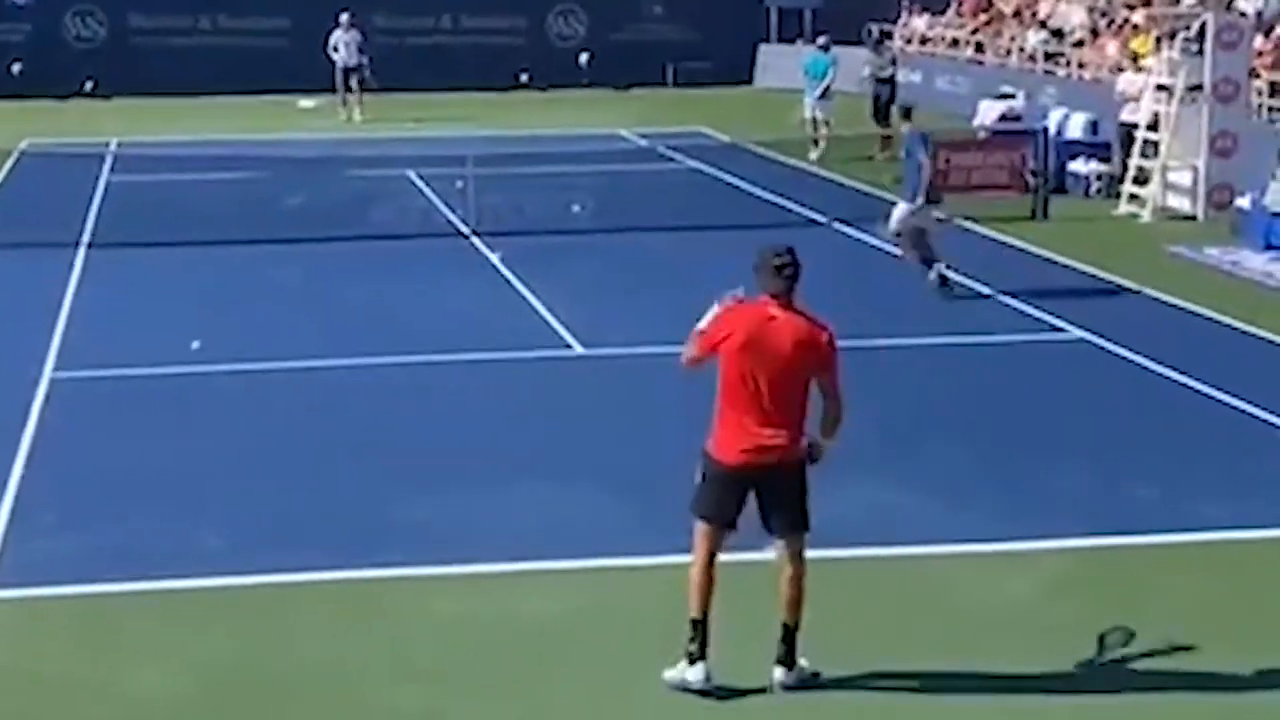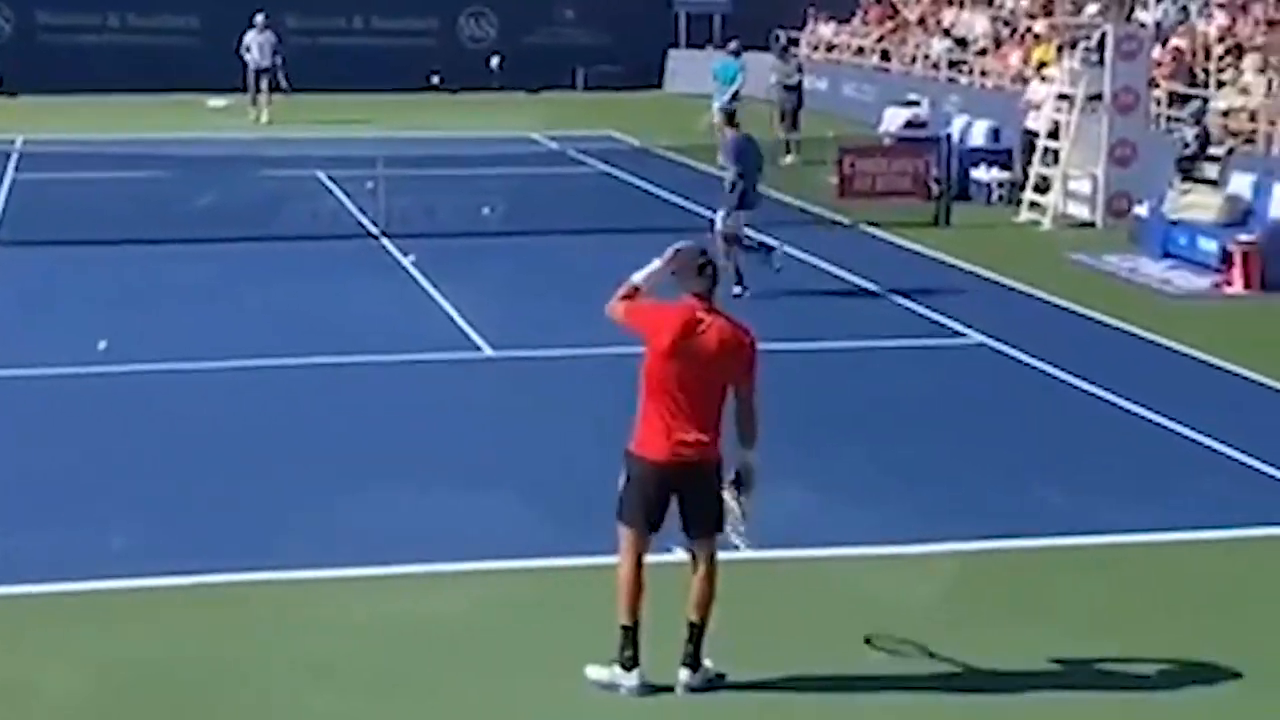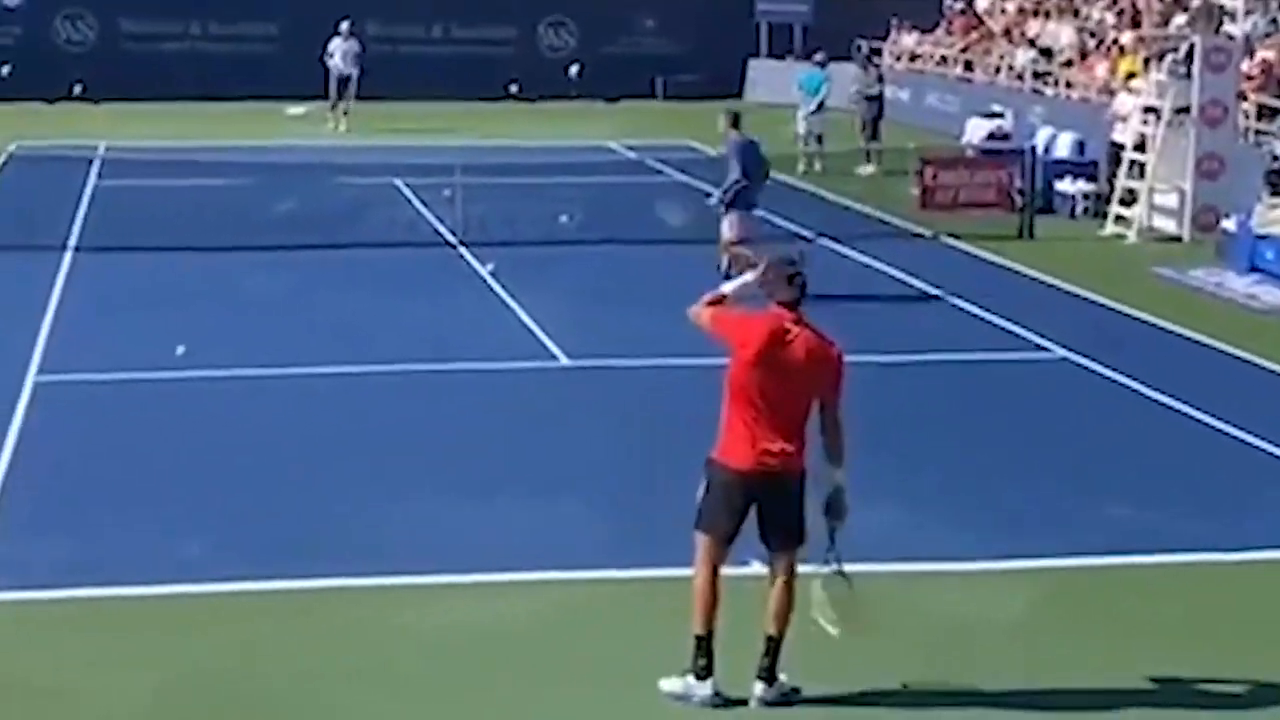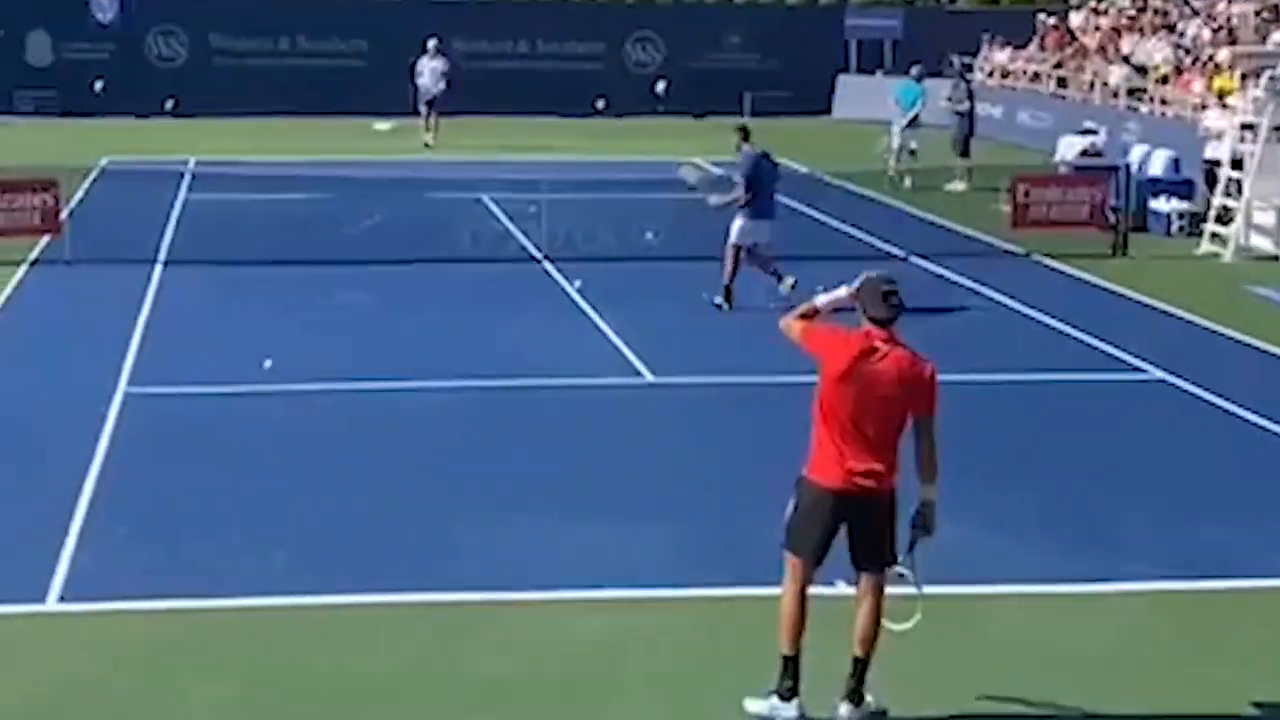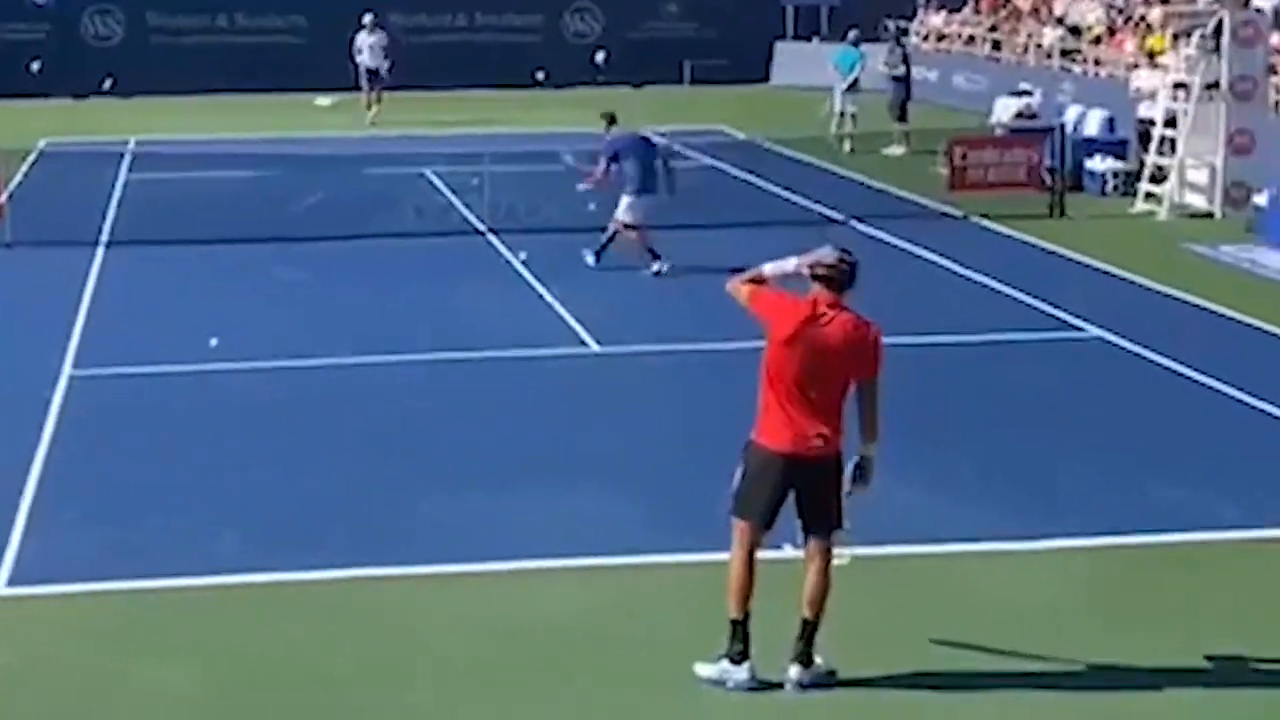
dt=0.3s
person 1, frame 1
left shoulder: (732, 319)
right shoulder: (817, 336)
left elbow: (689, 357)
right elbow: (833, 410)
right wrist: (821, 443)
left hip: (727, 456)
right hip: (784, 459)
left knee: (704, 553)
right knee: (791, 558)
left ankle: (695, 659)
right ankle: (786, 664)
person 1, frame 2
left shoulder: (662, 319)
right shoulder: (739, 338)
left elbow: (613, 306)
right elbow: (745, 411)
left wrist: (656, 266)
right wrist: (747, 462)
left hip: (650, 457)
right hip: (703, 462)
left knee: (631, 554)
right knee: (704, 559)
left ankle: (628, 664)
right ankle: (691, 665)
person 1, frame 3
left shoulder: (749, 328)
right shoulder: (825, 351)
left elbow: (697, 311)
right elbow: (831, 425)
left wrist: (746, 279)
right wrist: (837, 484)
left hip: (733, 466)
right hip: (786, 472)
left knee: (707, 564)
right knee: (782, 571)
left ankle: (701, 675)
right ankle: (766, 679)
person 1, frame 4
left shoulder: (838, 345)
right shoulder: (917, 370)
left elbow: (789, 322)
right elbow: (925, 443)
left wrist: (840, 295)
right wrist: (928, 501)
left hip: (823, 485)
right hip: (876, 493)
left knee: (795, 582)
right knee: (871, 591)
person 1, frame 5
left shoulder: (786, 310)
right shoulder: (863, 334)
left elbow: (736, 284)
right elbow: (868, 404)
left wrist: (791, 264)
right wrist: (867, 455)
left hip: (770, 448)
right hip: (822, 455)
left knee: (743, 546)
right knee: (818, 554)
left ankle: (737, 659)
right ankle: (803, 661)
